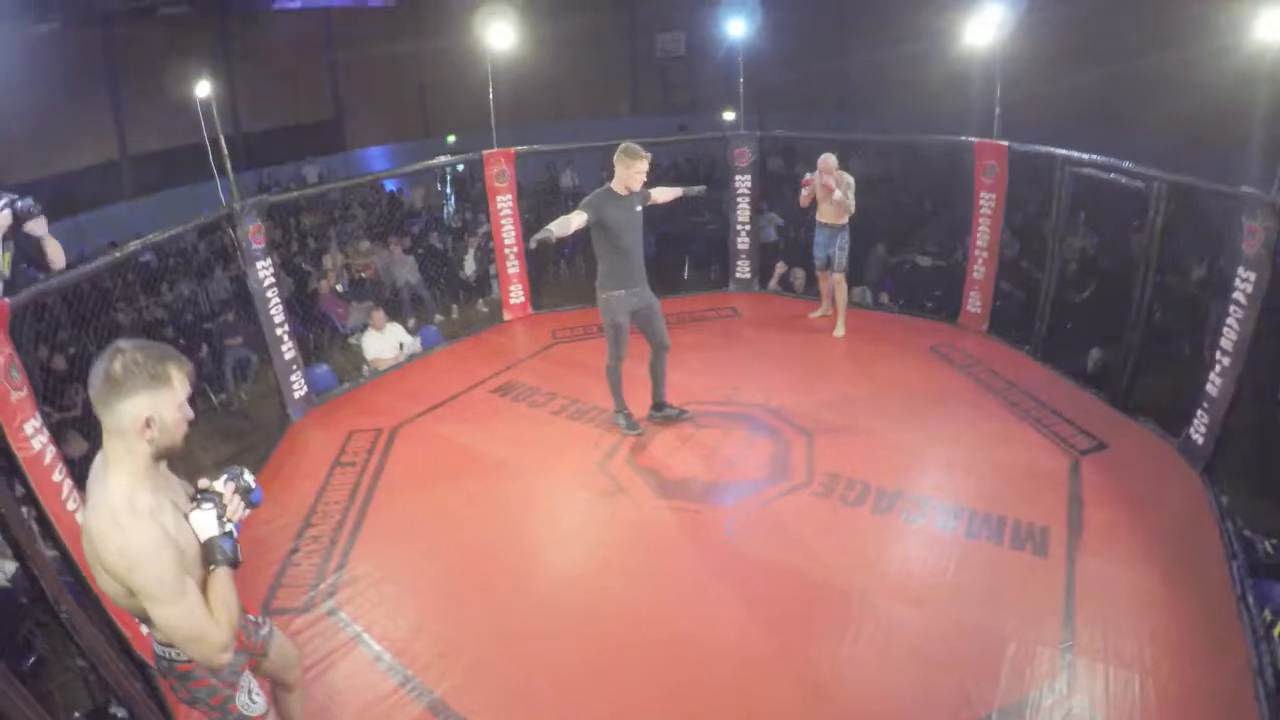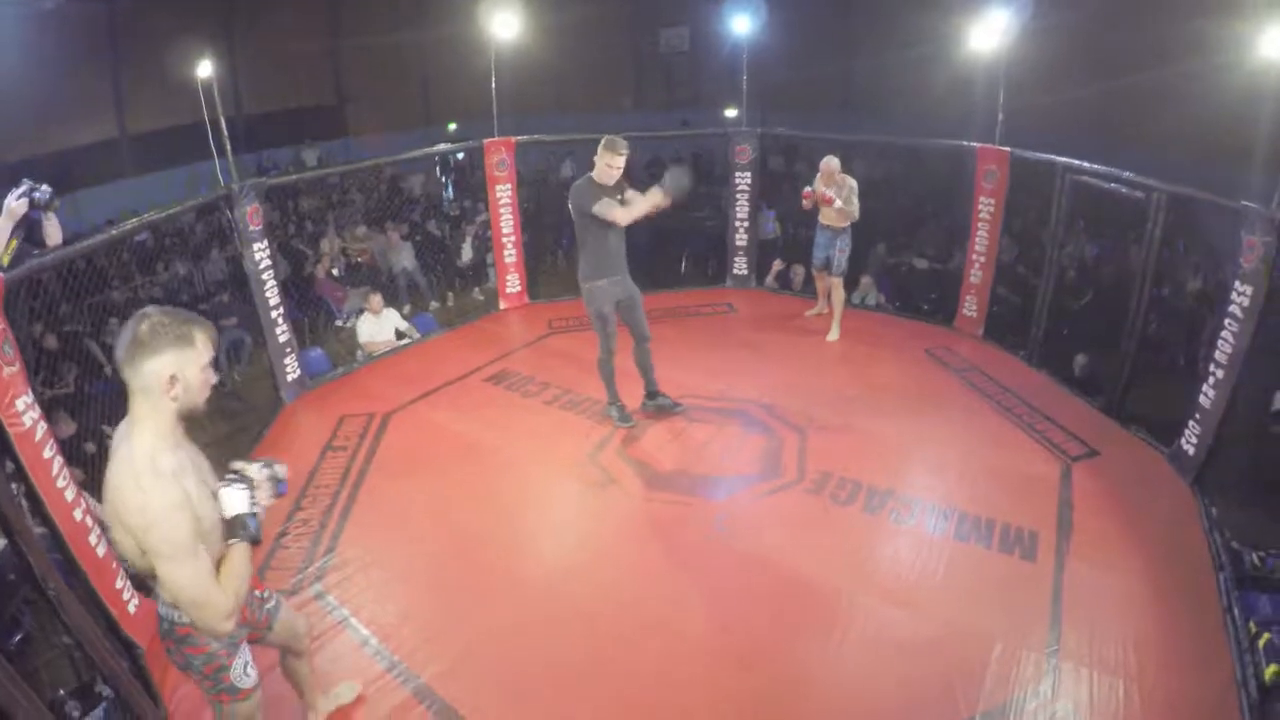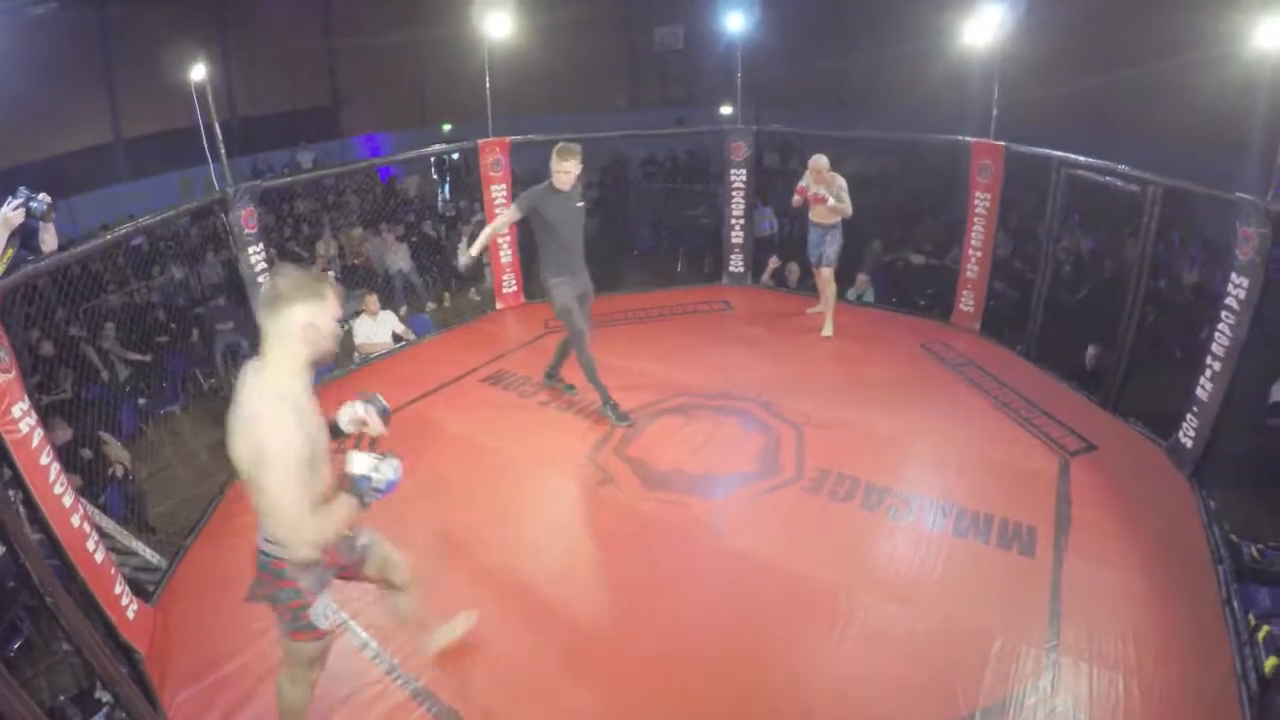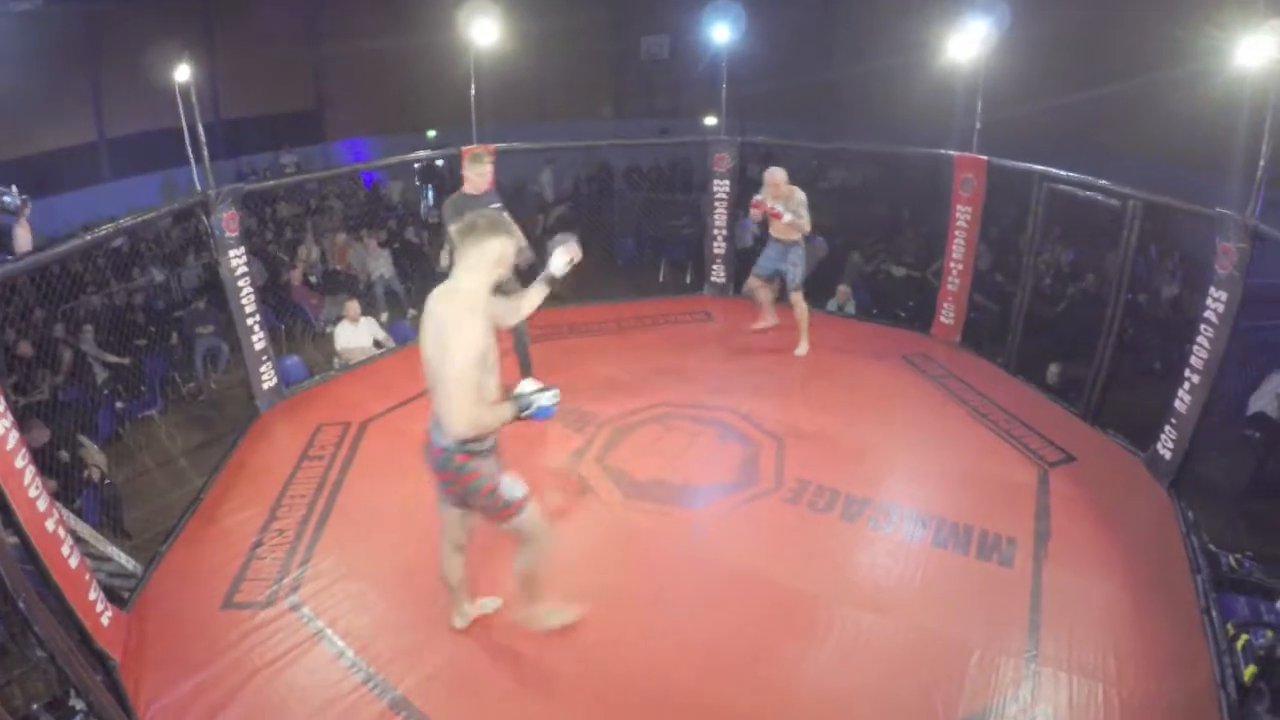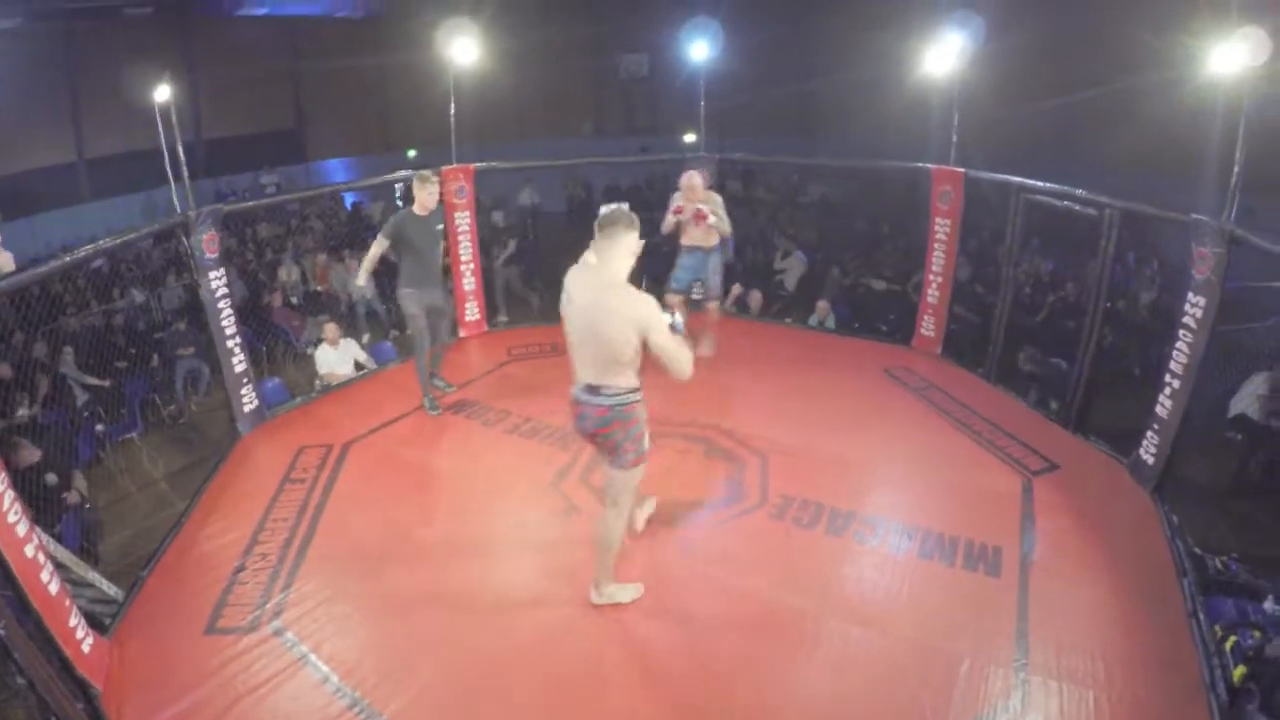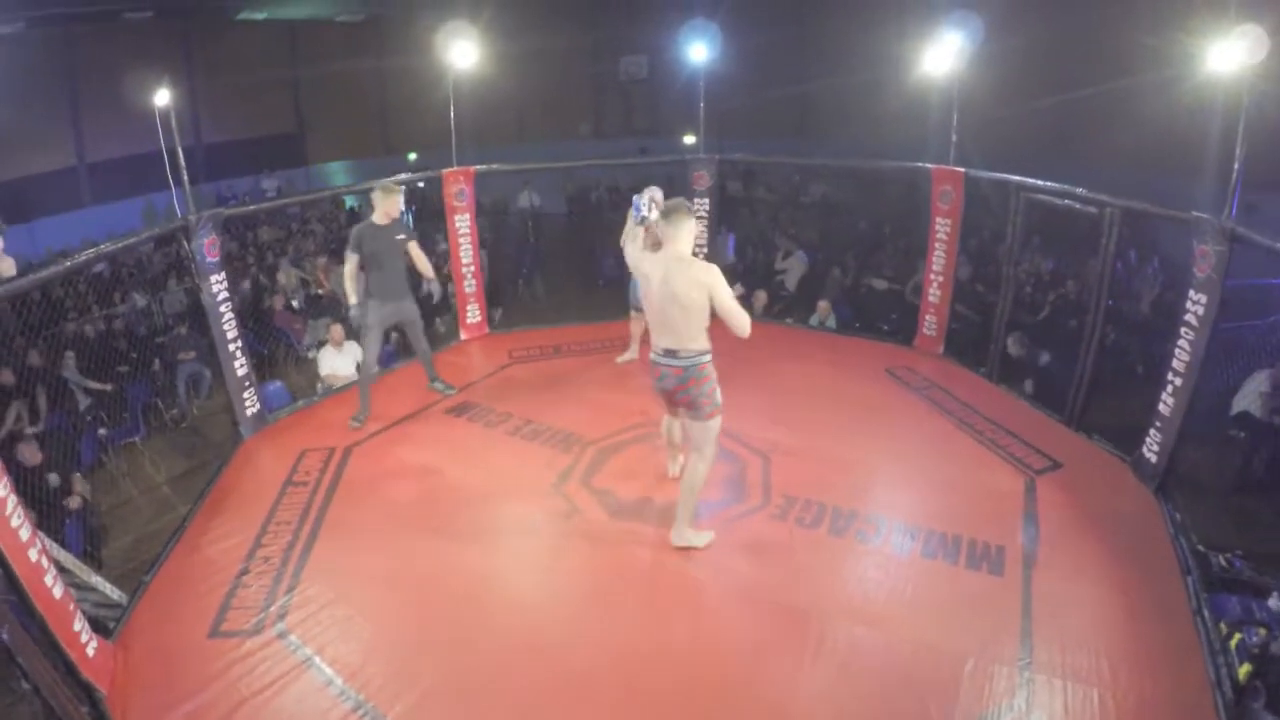
dt=0.5s
person 1, frame 1
left shoulder: (117, 459)
right shoulder: (128, 534)
right elbow: (218, 648)
left wrist: (210, 504)
right wrist: (221, 546)
left hip: (220, 621)
right hip: (203, 663)
left knee: (289, 669)
person 1, frame 2
left shoulder: (148, 432)
right shoulder: (151, 493)
right elbow: (217, 612)
left wrist: (236, 488)
right wrist: (243, 526)
left hip: (216, 593)
right hip: (203, 628)
left knee: (296, 632)
person 1, frame 3
left shoulder: (265, 372)
right shoulder: (273, 424)
right elbow: (302, 542)
left wrist: (337, 425)
right wrist: (360, 490)
left hip: (322, 542)
right hip: (294, 567)
left knee: (399, 567)
right knee: (304, 668)
left ankle: (427, 638)
person 1, frame 4
left shoulder: (448, 295)
right shoulder: (467, 326)
left elbow: (509, 314)
right elbow: (460, 423)
left wrist: (550, 276)
right wrist: (519, 407)
left hip: (444, 448)
right hip: (467, 458)
left knee: (456, 539)
right knee: (536, 535)
left ankle: (461, 610)
right ankle: (534, 609)
person 1, frame 5
left shoulder: (574, 279)
right shoulder: (640, 306)
right elbow: (683, 370)
left wrist: (599, 238)
right wrist: (673, 330)
left hip: (581, 403)
right hip: (619, 411)
left knee: (620, 464)
right knee: (619, 502)
left ankle: (634, 514)
right ankle: (603, 586)
person 1, frame 6
left shoulder: (645, 265)
right shoulder: (705, 273)
left elbow: (630, 250)
right elbow: (743, 329)
left wrist: (638, 223)
right wrist: (730, 302)
left hip: (660, 366)
right hip: (695, 370)
left knee: (673, 412)
right knee: (703, 452)
left ankle: (674, 462)
right ankle: (682, 528)
person 2, frame 1
left shoulder: (636, 195)
right shoulder: (598, 202)
left elbow: (657, 194)
right elbow: (573, 220)
left wrist: (685, 190)
right wrist: (550, 230)
left hip: (641, 288)
right hip: (614, 293)
left knee: (661, 345)
right knee: (616, 356)
left ankle: (659, 406)
right ankle: (620, 412)
person 2, frame 2
left shoulder: (617, 185)
right shoulder: (581, 190)
left elbow: (644, 205)
right elbow: (623, 216)
left wrist: (668, 190)
right wrist: (662, 191)
left hip: (622, 277)
right hip: (596, 281)
left knee: (643, 336)
right knee: (608, 346)
left ankle: (653, 397)
right ankle: (614, 404)
person 2, frame 3
left shoulder: (577, 190)
right shoulder: (536, 196)
right elbow: (501, 222)
right wrist: (473, 252)
left hip: (581, 274)
right hip: (558, 280)
left knee: (576, 334)
right knee: (582, 338)
left ankle: (552, 373)
right ankle: (607, 401)
person 2, frame 4
left shoulder: (492, 195)
right shoulder: (453, 206)
left elbow: (508, 224)
left wrist: (523, 245)
left knee: (519, 328)
left ankle: (528, 380)
person 2, frame 5
left shoulder: (437, 215)
right shoulder: (400, 221)
right elbow: (376, 250)
right wrist: (361, 281)
left hip: (436, 287)
right hip: (411, 291)
left knee: (442, 339)
right knee: (424, 344)
left ankle: (433, 375)
right ankle: (427, 395)
person 2, frame 6
left shoulder: (401, 225)
right shoulder: (360, 232)
left elbow: (416, 252)
right elbow: (350, 268)
left wrist: (432, 279)
right wrist: (353, 302)
left hip: (404, 298)
right hip: (376, 303)
left knee: (421, 345)
right knee: (369, 359)
left ankle: (434, 380)
right ankle: (363, 408)
